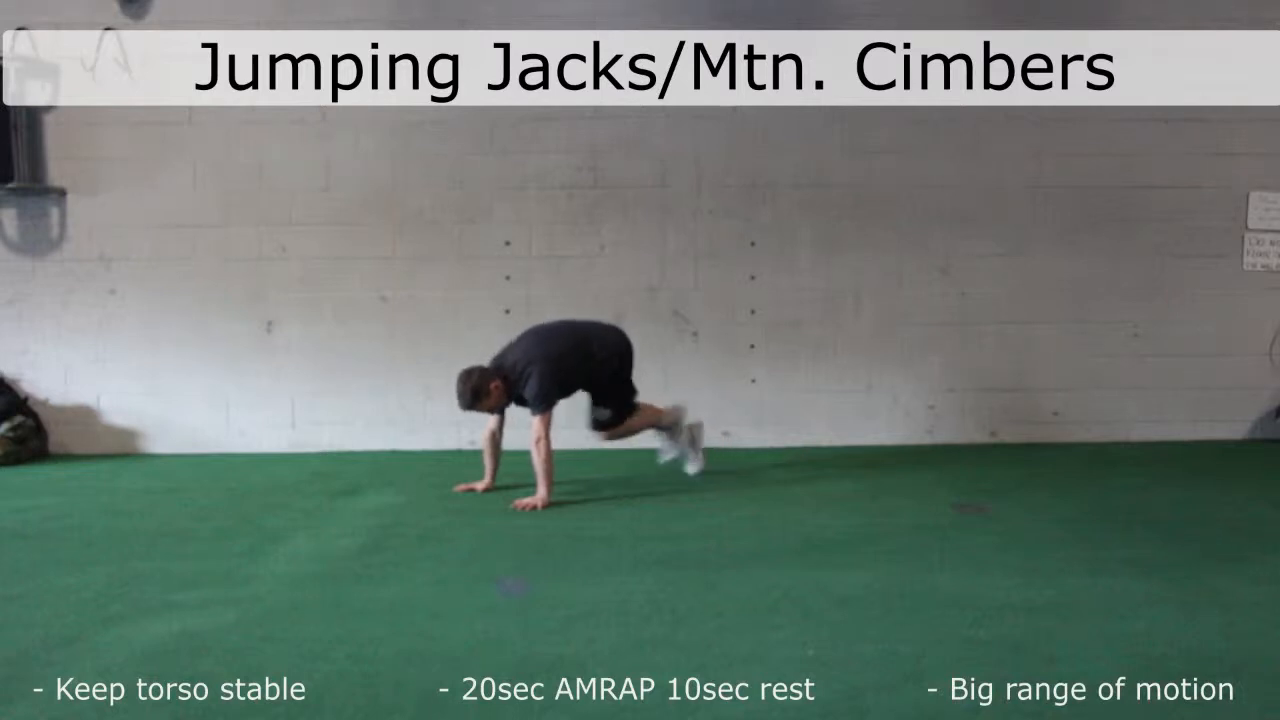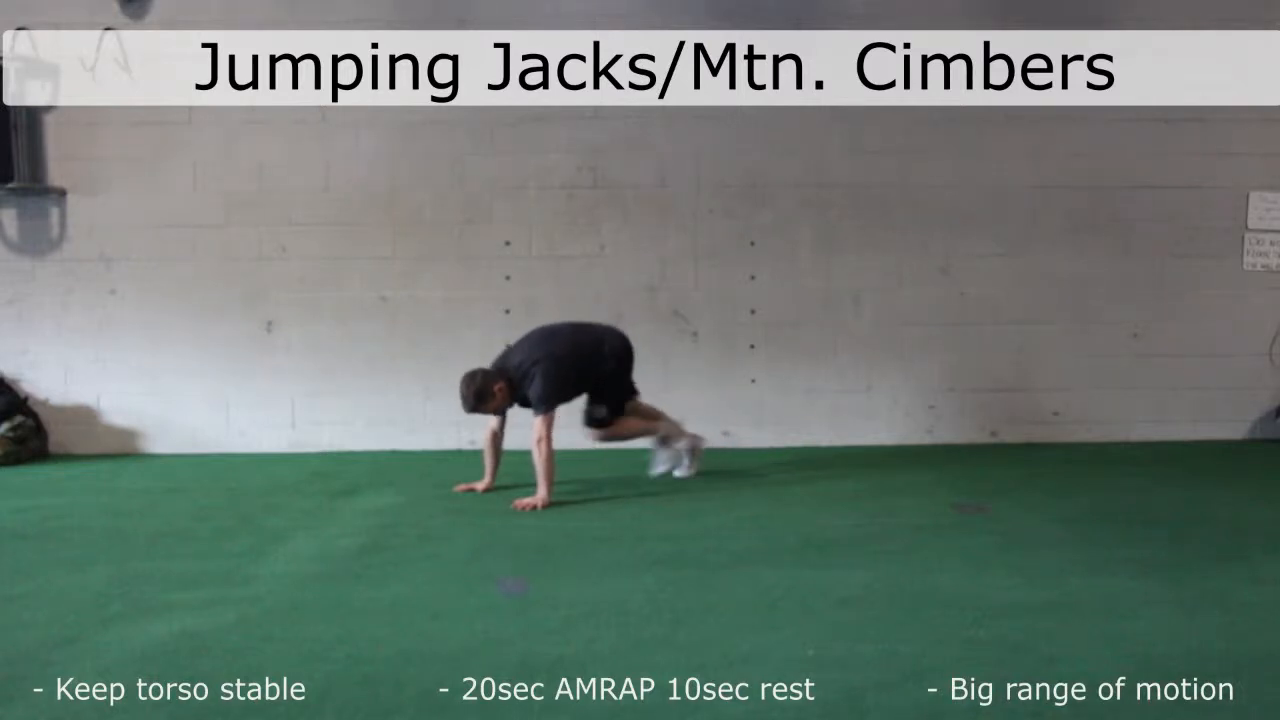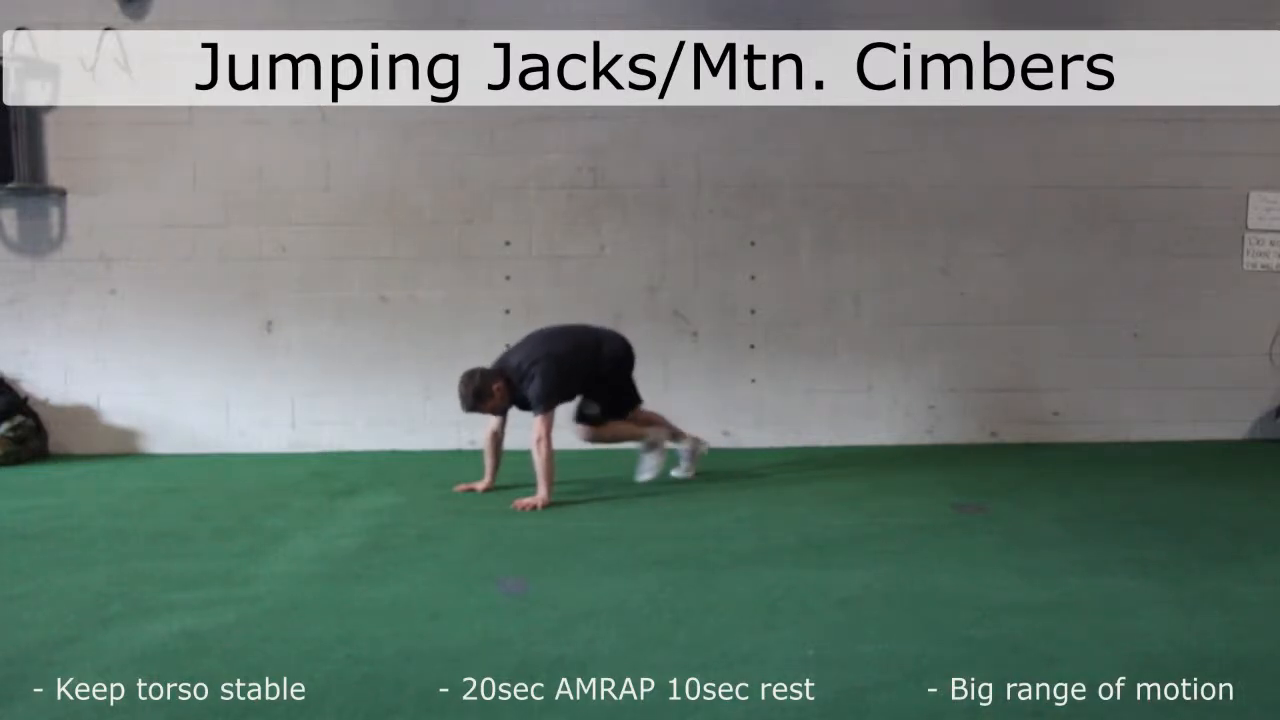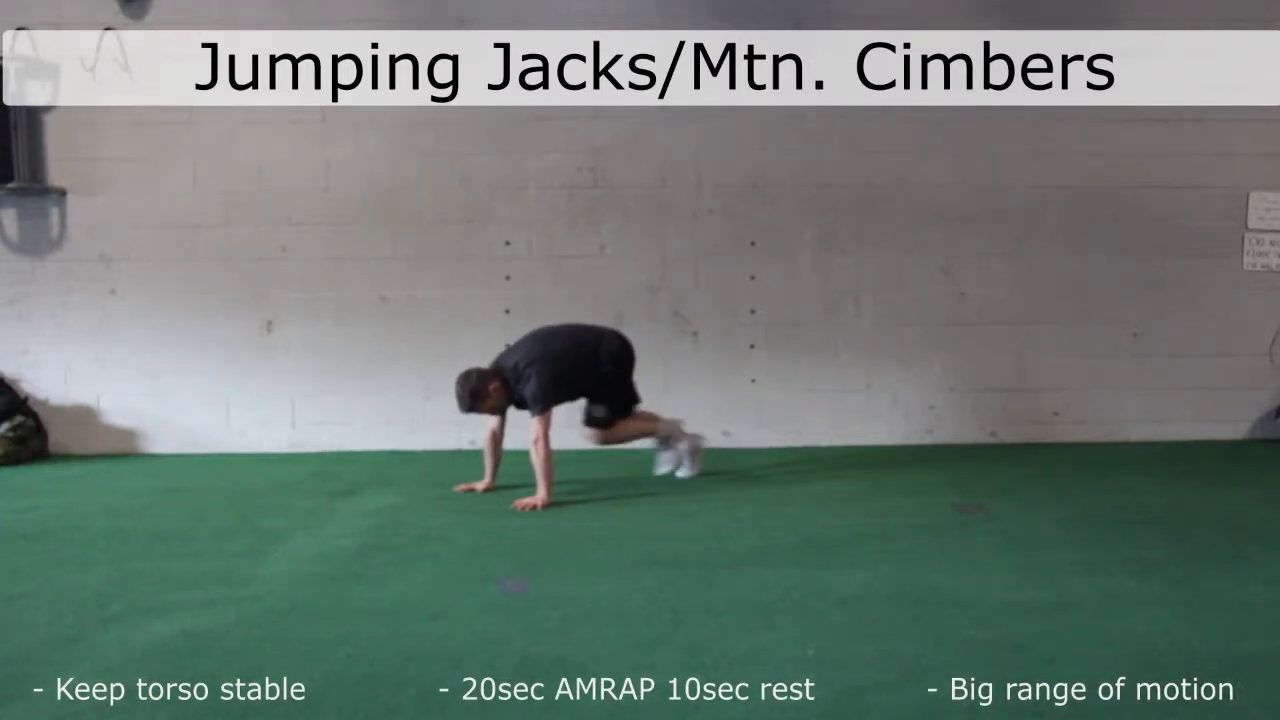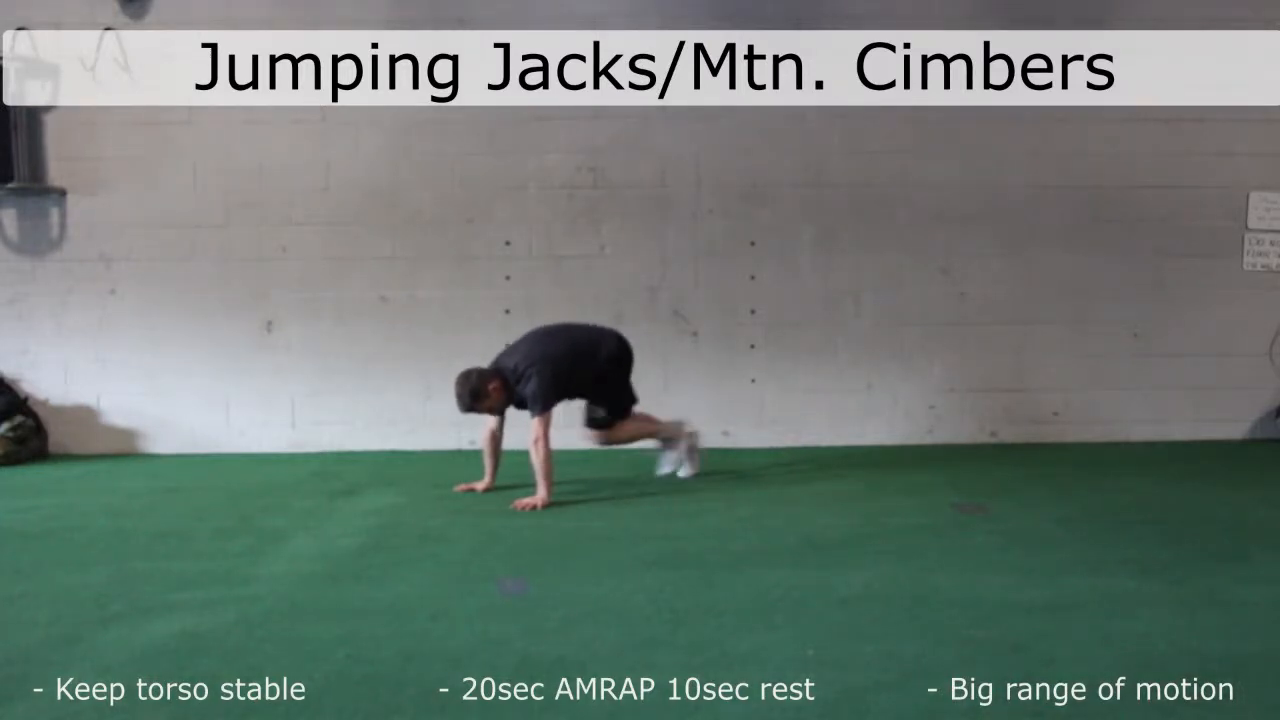
dt=0.7s
person 1, frame 1
left shoulder: (535, 376)
right shoulder: (496, 374)
left elbow: (540, 437)
right elbow: (493, 431)
left wrist: (542, 494)
right wrist: (487, 480)
left hip: (610, 349)
right hip: (592, 354)
left knee: (608, 429)
right knee: (616, 416)
left ankle: (671, 420)
right ankle: (680, 429)
person 1, frame 2
left shoulder: (538, 378)
right shoulder: (496, 376)
left elbow: (541, 438)
right elbow: (494, 431)
left wrist: (543, 494)
right wrist: (487, 480)
left hip: (612, 352)
right hip: (591, 354)
left knee: (601, 429)
right knee: (629, 408)
left ankle: (665, 433)
right ankle: (686, 442)
person 1, frame 3
left shoulder: (538, 377)
right shoulder: (498, 376)
left elbow: (541, 438)
right elbow: (495, 432)
left wrist: (543, 495)
right wrist: (488, 480)
left hip: (612, 355)
right hip: (597, 359)
left knee: (587, 430)
right knee: (629, 416)
left ankle: (651, 440)
right ankle: (688, 443)
person 1, frame 4
left shoulder: (533, 379)
right shoulder: (496, 376)
left elbow: (539, 438)
right elbow: (494, 431)
left wrist: (543, 494)
right wrist: (487, 480)
left hip: (612, 354)
right hip: (595, 359)
left knee: (599, 433)
right knee: (624, 417)
left ankle: (670, 433)
right ankle: (685, 442)
person 1, frame 5
left shoulder: (533, 378)
right shoulder: (495, 376)
left elbow: (539, 438)
right elbow: (493, 431)
left wrist: (542, 495)
right wrist: (487, 480)
left hip: (610, 354)
right hip: (588, 360)
left knee: (602, 433)
right knee: (618, 418)
left ankle: (674, 432)
right ankle: (675, 438)
